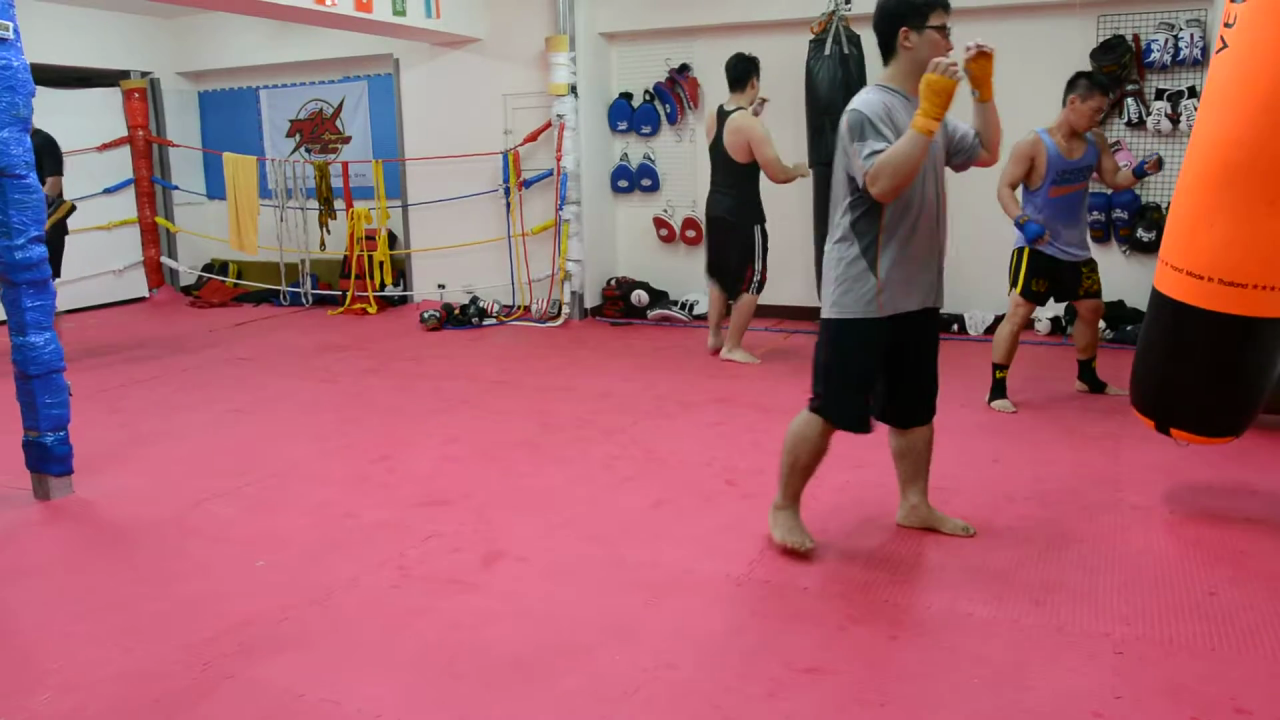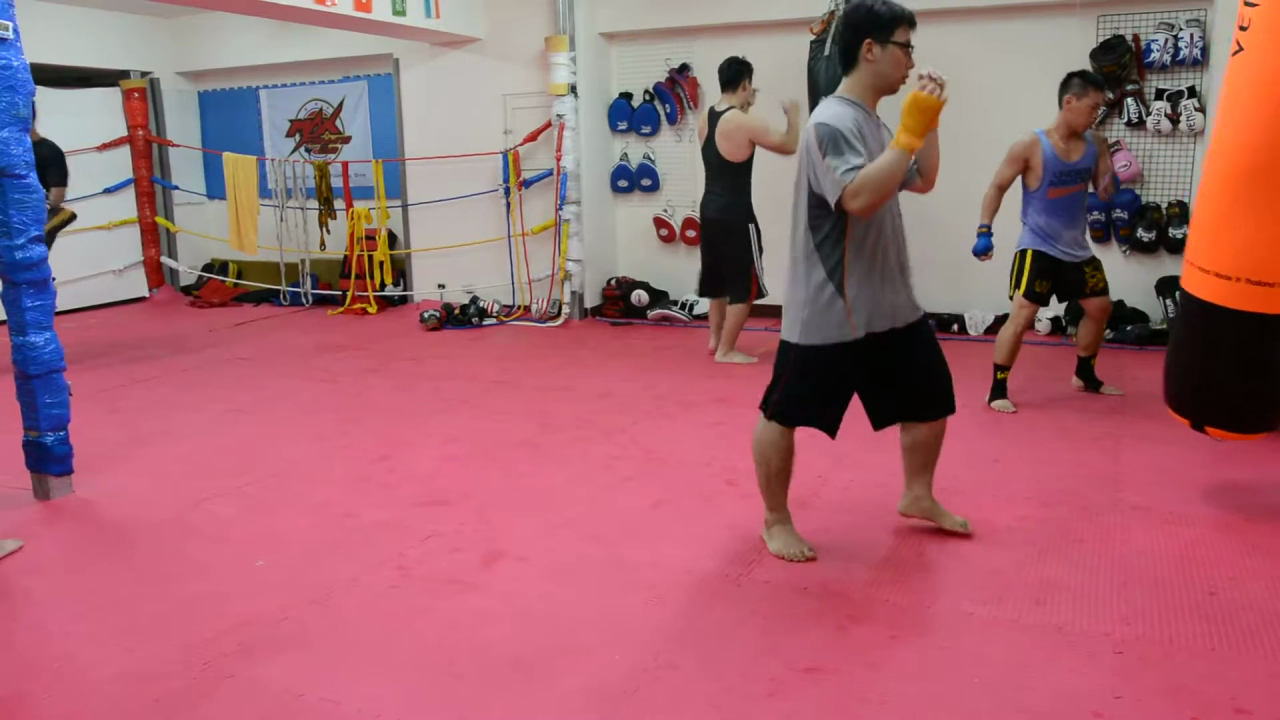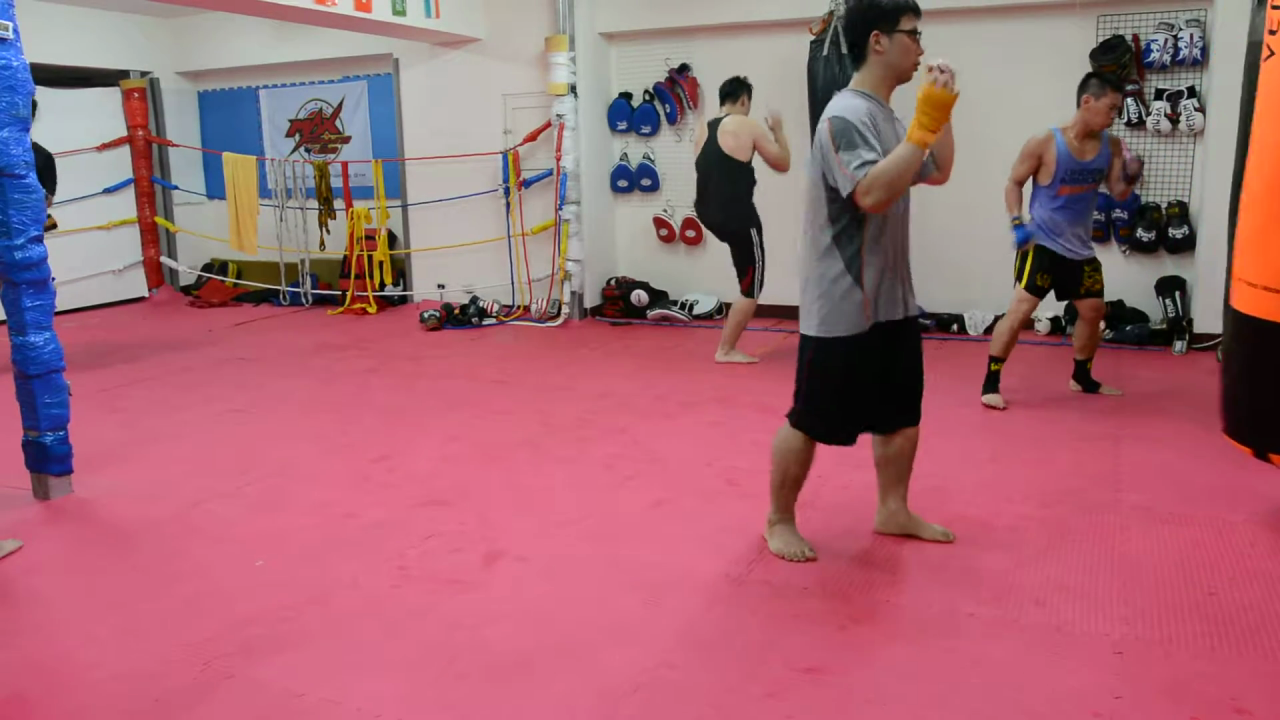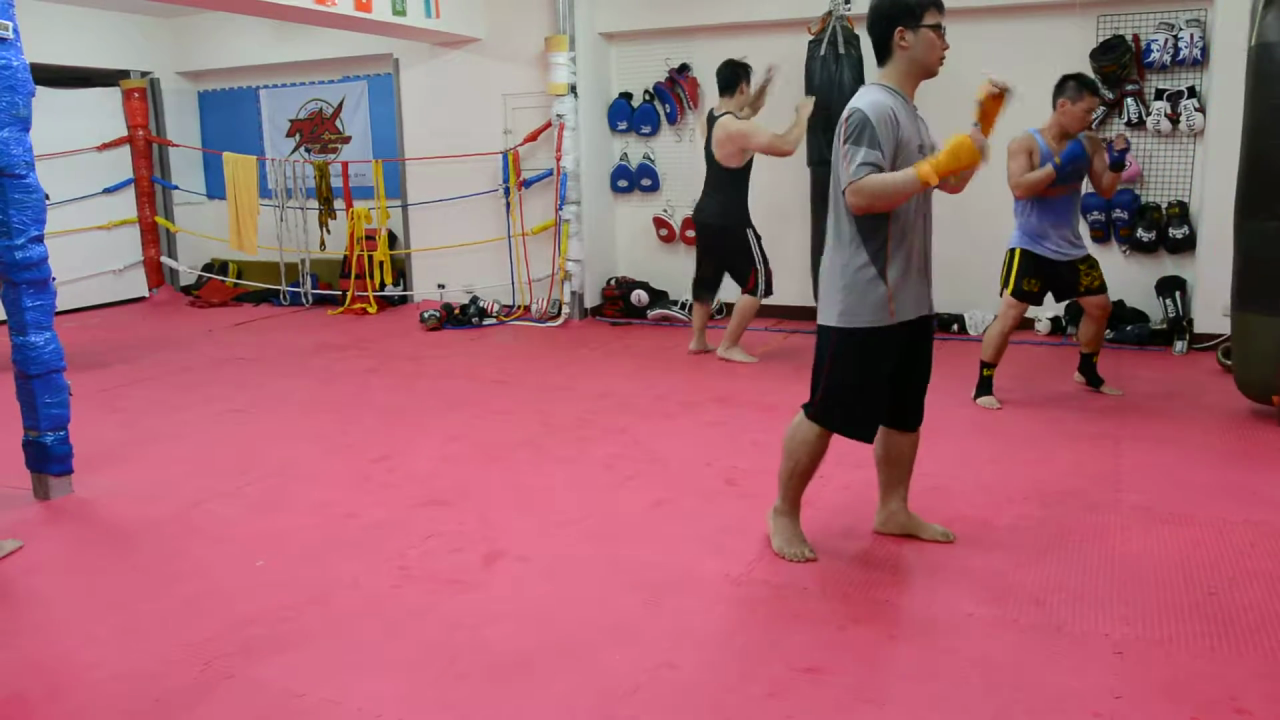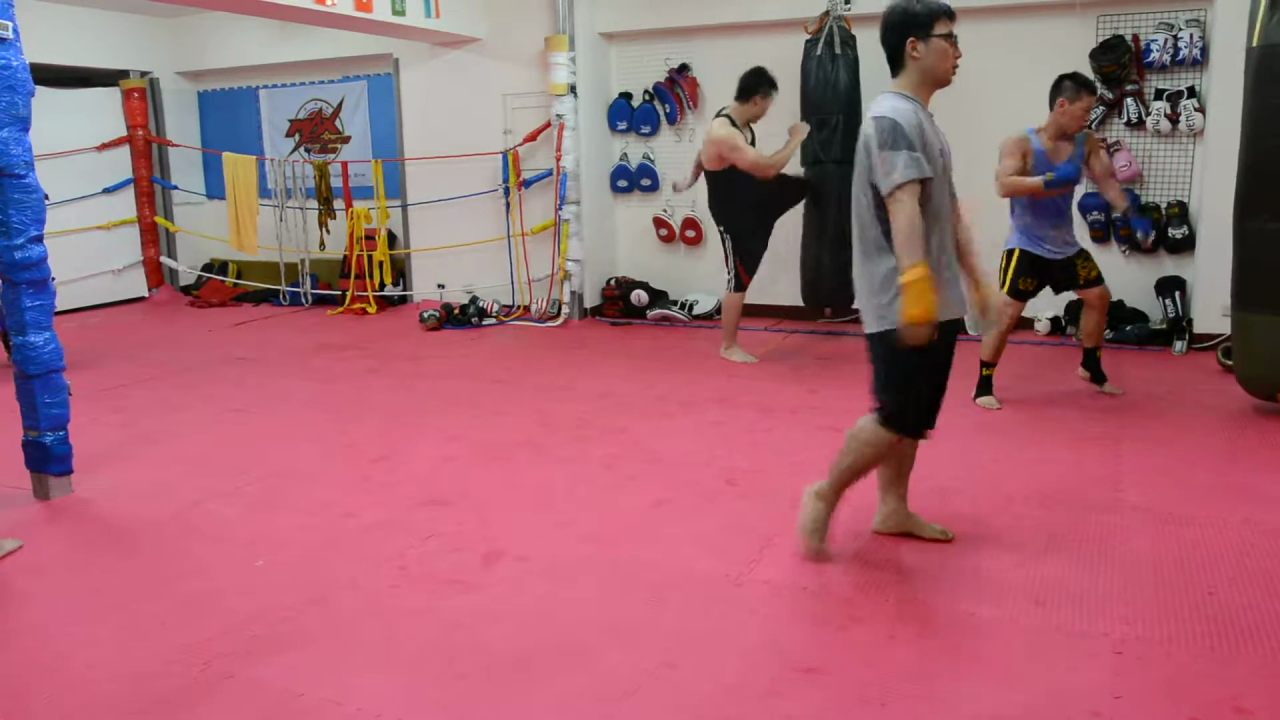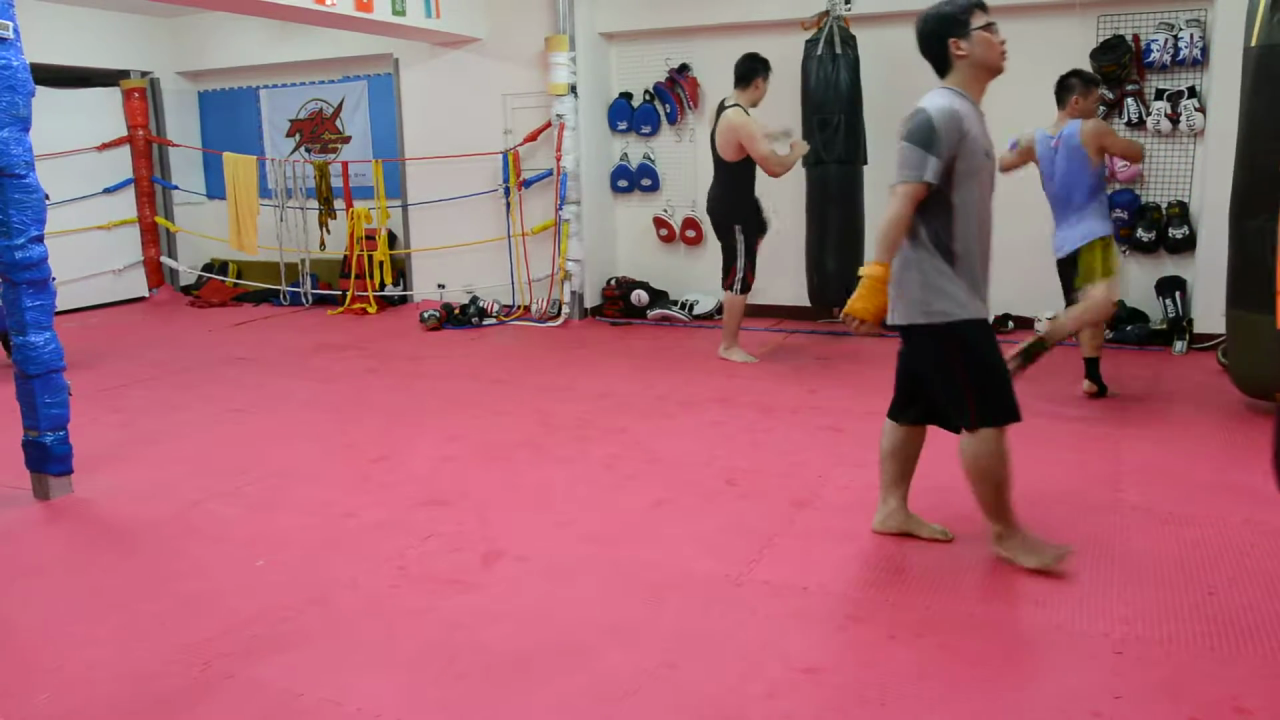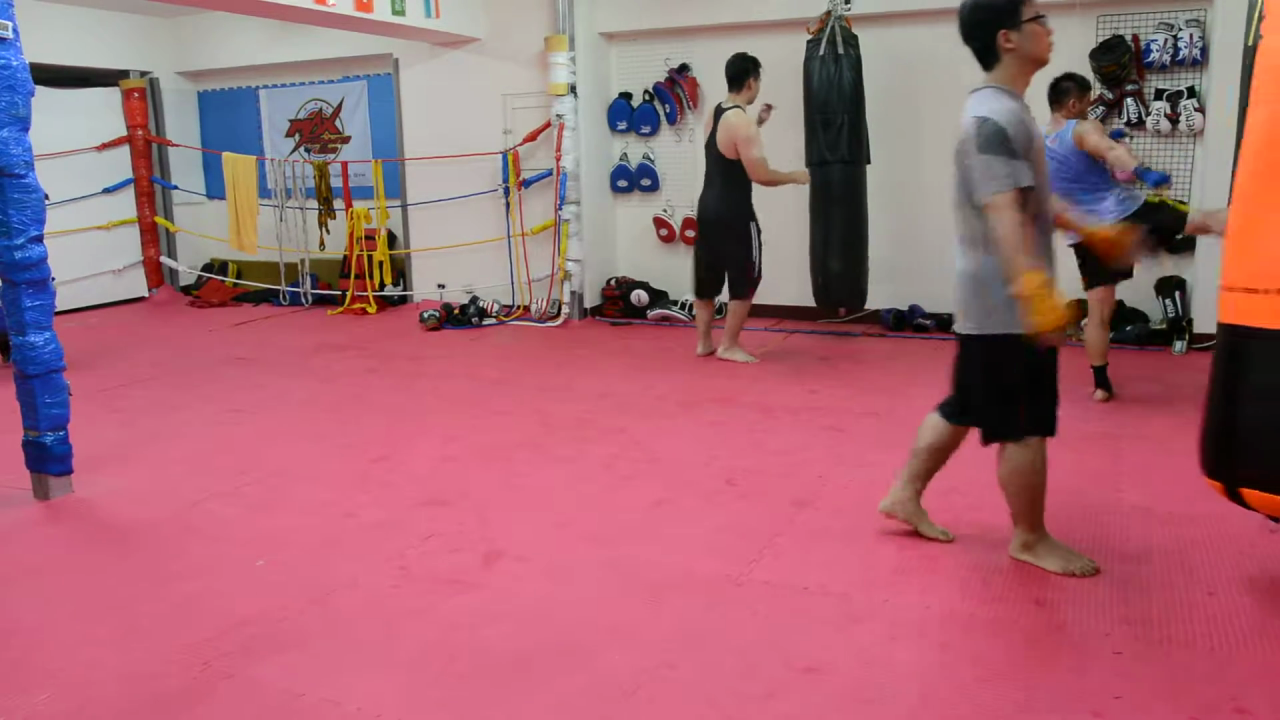
dt=0.3s
person 1, frame 1
left shoulder: (925, 109)
right shoulder: (867, 109)
left elbow: (986, 153)
right elbow: (883, 184)
left wrist: (983, 88)
right wrist: (929, 114)
left hip: (915, 293)
right hip: (862, 296)
left knee: (915, 408)
right knee: (831, 408)
left ankle: (915, 505)
right ankle: (784, 508)
person 1, frame 2
left shoulder: (876, 123)
right shoulder: (831, 123)
left elbow: (922, 181)
right elbow: (858, 198)
left wrist: (929, 122)
right wrist: (909, 131)
left hip: (889, 306)
right hip: (827, 313)
left knee: (931, 401)
right knee: (782, 413)
left ankle: (918, 496)
right ankle: (776, 520)
person 1, frame 3
left shoulder: (885, 115)
right shoulder: (846, 117)
left elbow: (937, 173)
right elbow: (869, 194)
left wrist: (942, 112)
right wrist: (923, 125)
left hip: (892, 300)
right hip: (842, 307)
left knee: (900, 412)
right knee: (811, 420)
left ankle: (893, 511)
right ankle: (779, 520)
person 1, frame 4
left shoulder: (910, 113)
right shoulder: (869, 110)
left elbow: (952, 183)
right elbow: (860, 195)
left wrist: (983, 125)
right wrist: (936, 165)
left hip: (909, 299)
right hip: (861, 301)
left knee: (905, 413)
right knee: (827, 412)
left ankle: (894, 511)
right ankle: (784, 512)
person 1, frame 5
left shoulder: (923, 119)
right shoulder: (893, 117)
left elbow: (948, 210)
right elbow: (901, 204)
left wrist: (974, 275)
right wrist: (917, 285)
left hip: (932, 298)
right hip: (901, 298)
left knee: (907, 414)
right knee: (900, 418)
left ankle: (894, 510)
right ankle: (823, 495)
person 1, frame 6
left shoulder: (969, 114)
right shoulder: (937, 114)
right elbow: (902, 204)
right wrist: (876, 279)
left hip: (950, 297)
right hip: (941, 300)
left knee: (914, 405)
right knee: (987, 414)
left ankle: (893, 508)
right ankle: (1005, 533)
person 1, frame 7
left shoulder: (1005, 110)
right shoulder: (993, 118)
left elbow: (1032, 194)
right elbow: (1001, 212)
left wrist: (1092, 231)
right wrist: (1037, 291)
left hip: (994, 302)
right hip: (1007, 304)
left knee: (962, 409)
right knee: (1023, 426)
left ankle: (904, 498)
right ankle: (1031, 539)
person 2, frame 1
left shoulder: (1095, 142)
right shoulder: (1033, 145)
left elbow: (1115, 180)
right elbow: (1005, 187)
left wrist: (1142, 170)
right wrist: (1023, 223)
left hip: (1076, 250)
right hip: (1037, 248)
left knee: (1091, 310)
right knee: (1018, 314)
left ankle: (1087, 378)
right ankle: (997, 390)
person 2, frame 2
left shoulder: (1096, 143)
right shoulder: (1029, 147)
left elbow: (1102, 187)
right elbow: (997, 188)
left wrist: (1111, 185)
right wrist: (984, 232)
left hip: (1077, 249)
right hip: (1038, 248)
left knee: (1100, 308)
right knee: (1022, 316)
left ankle: (1085, 375)
right ankle: (998, 390)
person 2, frame 3
left shoulder: (1111, 145)
right shoulder: (1043, 143)
left elbow: (1119, 193)
right elbow: (1014, 183)
left wrist: (1131, 176)
right wrist: (1018, 224)
left hip: (1079, 247)
right hip: (1042, 243)
left knee: (1093, 310)
right knee: (1020, 309)
left ankle: (1082, 377)
right ankle: (990, 384)
person 2, frame 4
left shoulder: (1089, 144)
right shoulder: (1025, 142)
left elbow: (1105, 190)
right elbow: (1019, 189)
left wrist: (1117, 162)
right wrist: (1061, 163)
left hip: (1071, 248)
right hip: (1030, 247)
left knee: (1099, 306)
right knee: (1010, 314)
left ankle: (1087, 372)
right ankle: (983, 386)
person 2, frame 5
left shoulder: (1086, 143)
right shoulder: (1019, 143)
left elbow: (1107, 182)
right elbow: (1004, 186)
left wrist: (1130, 214)
right wrist: (1049, 179)
left hip: (1065, 246)
right hip: (1027, 246)
left knee: (1098, 298)
right knee: (1007, 313)
left ankle: (1091, 368)
right ankle: (983, 387)
person 2, frame 6
left shoulder: (1036, 139)
right shoulder: (1092, 130)
left elbow: (1003, 164)
right elbow: (1136, 154)
left wrist: (1017, 145)
right wrist: (1110, 142)
left hip: (1068, 241)
right hip: (1092, 236)
left knee: (1089, 309)
right knee: (1099, 304)
left ankle: (1093, 378)
right ankle: (1032, 349)
person 2, frame 7
right shoulder: (1083, 130)
right elbow: (1115, 152)
right wrist: (1144, 171)
left hip: (1084, 234)
right hip: (1123, 212)
left knee: (1098, 310)
right knee: (1205, 220)
left ankle: (1102, 384)
person 3, frame 1
left shoulder: (714, 117)
right shoulder: (751, 126)
right elbow: (777, 174)
right wrist: (799, 171)
left hip: (716, 208)
right hip: (742, 214)
left knee: (720, 273)
right knee: (750, 282)
left ankle: (715, 336)
right ankle: (732, 346)
person 3, frame 2
left shoulder: (706, 118)
right shoulder: (746, 122)
right elbow: (788, 145)
left wrist: (743, 108)
right wrist: (794, 115)
left hip: (710, 210)
right hip: (736, 215)
left knee: (716, 278)
right knee: (749, 286)
left ankle: (716, 338)
right ankle: (726, 350)
person 3, frame 3
left shoulder: (701, 131)
right shoulder: (747, 126)
right elbow: (783, 164)
right wrist: (778, 131)
left hip: (706, 215)
right hip: (737, 217)
right knee: (750, 286)
right ankle: (726, 350)
person 3, frame 4
left shoulder: (713, 118)
right shoulder: (737, 129)
left elbow: (749, 110)
right elbow: (786, 147)
left wrist: (765, 85)
right wrist: (803, 114)
left hip: (706, 215)
right hip: (731, 219)
left knee: (708, 279)
right knee: (757, 284)
left ankle: (698, 339)
right ankle: (728, 346)
person 3, frame 5
left shoulder: (736, 119)
right shoulder: (724, 134)
left elbow: (705, 155)
right elbow: (766, 167)
left wrist: (691, 180)
right wrist: (794, 139)
left hip: (751, 193)
right hip: (731, 211)
left knee: (794, 187)
right knee: (737, 279)
right ankle: (728, 347)
person 3, frame 6
left shoulder: (725, 107)
right shoulder: (741, 121)
right elbow: (774, 167)
left wrist: (768, 136)
right wrist: (797, 151)
left hip: (732, 200)
right hip: (732, 211)
left knee: (757, 228)
right knee: (738, 278)
right ankle: (728, 346)
person 3, frame 7
left shoulder: (715, 114)
right shoulder: (741, 122)
right elbow: (759, 174)
left wrist: (756, 124)
right wrist: (793, 176)
left hip: (708, 209)
right hip: (735, 215)
left knee: (707, 280)
right knee: (745, 284)
left ankle: (704, 342)
right ankle: (728, 346)
